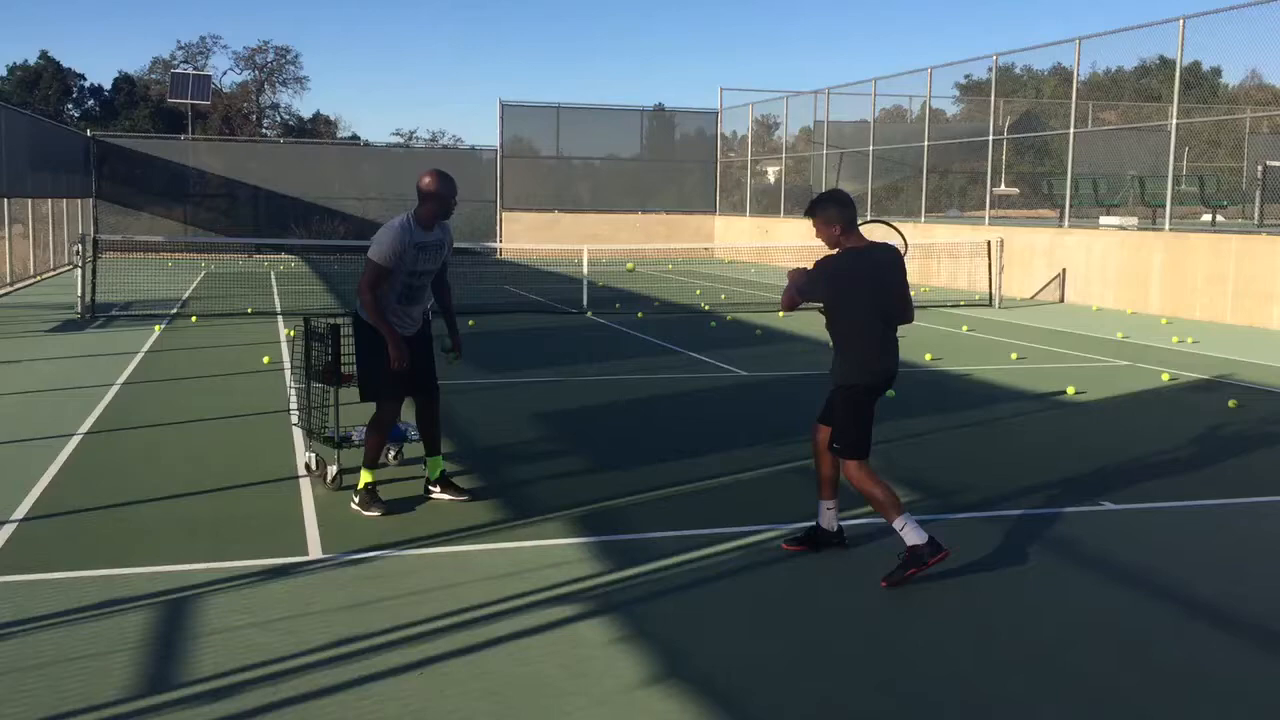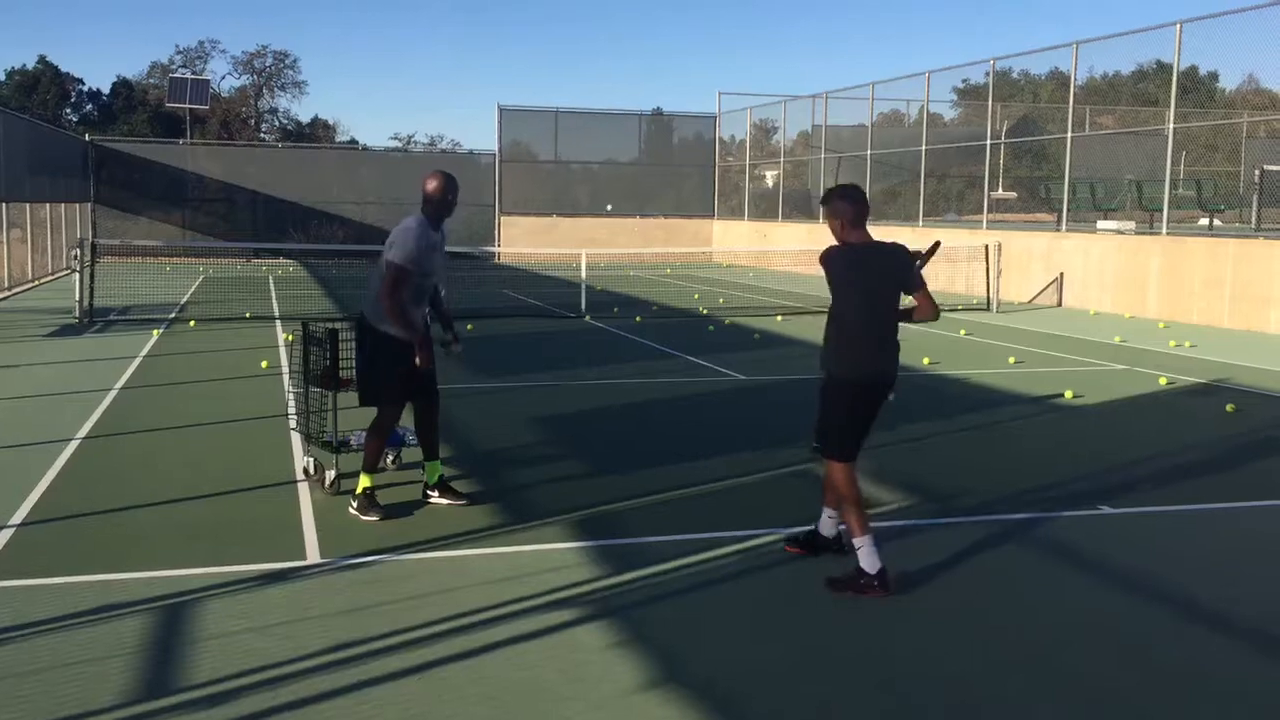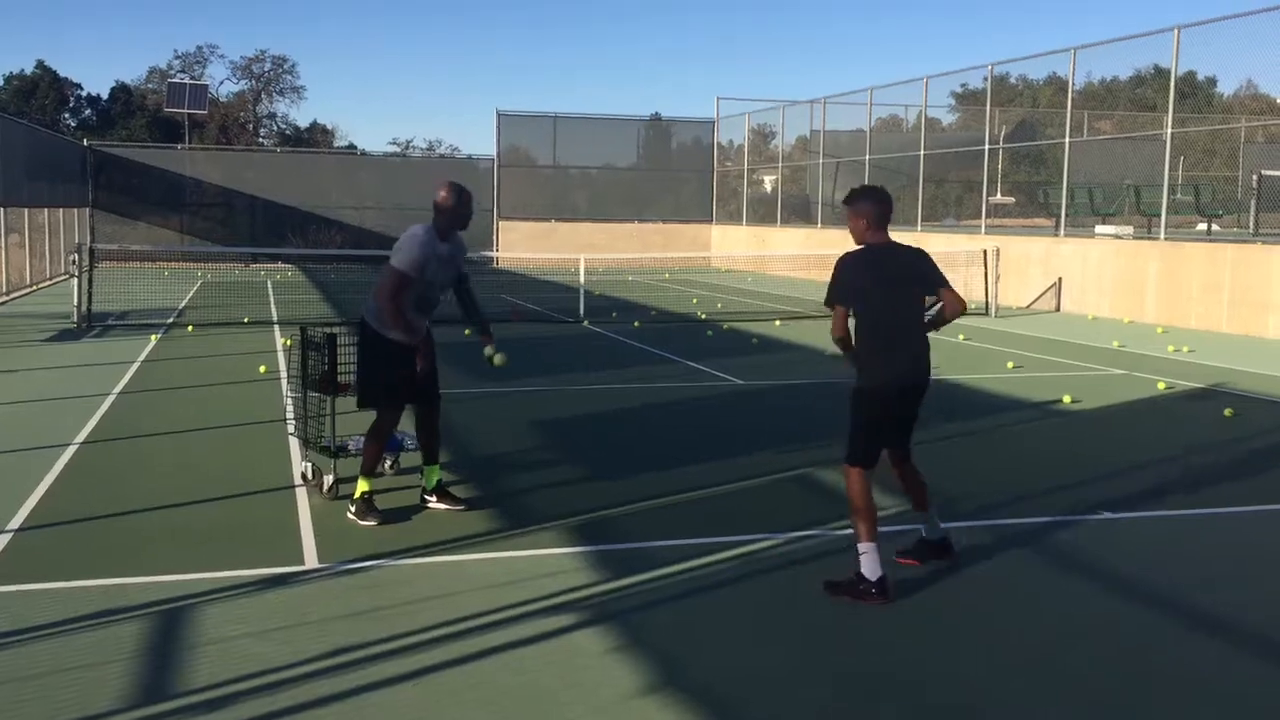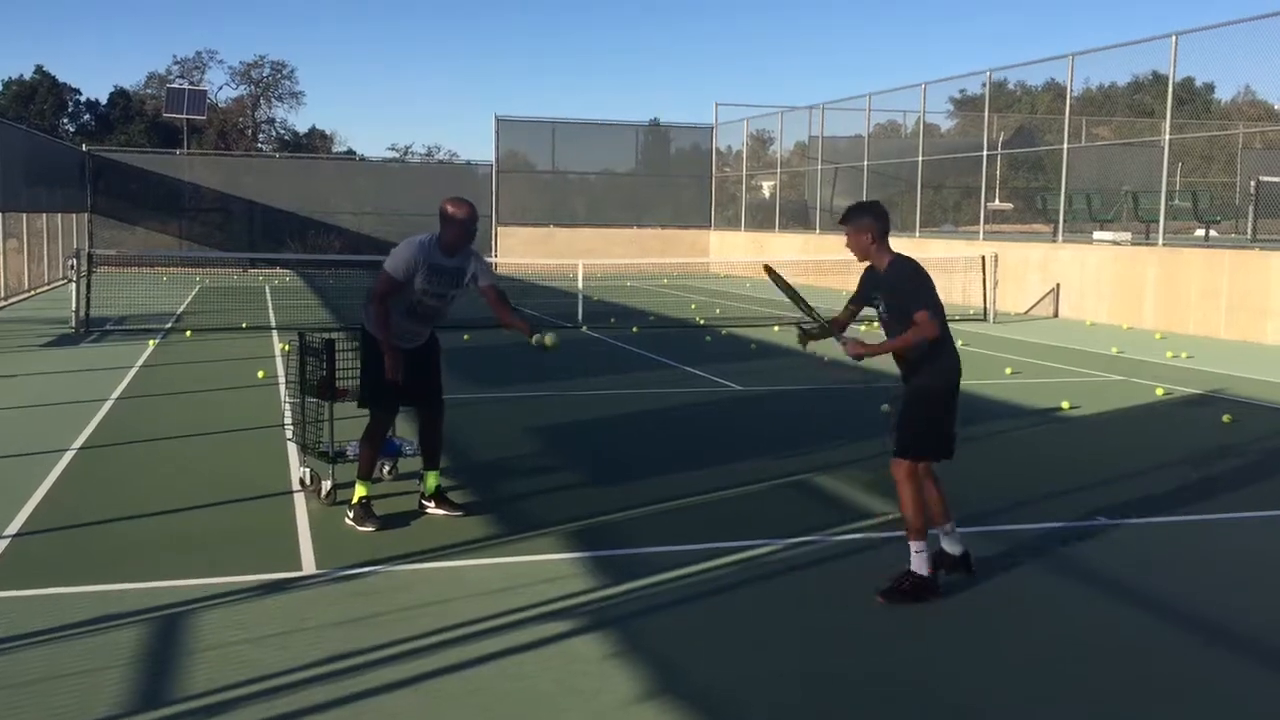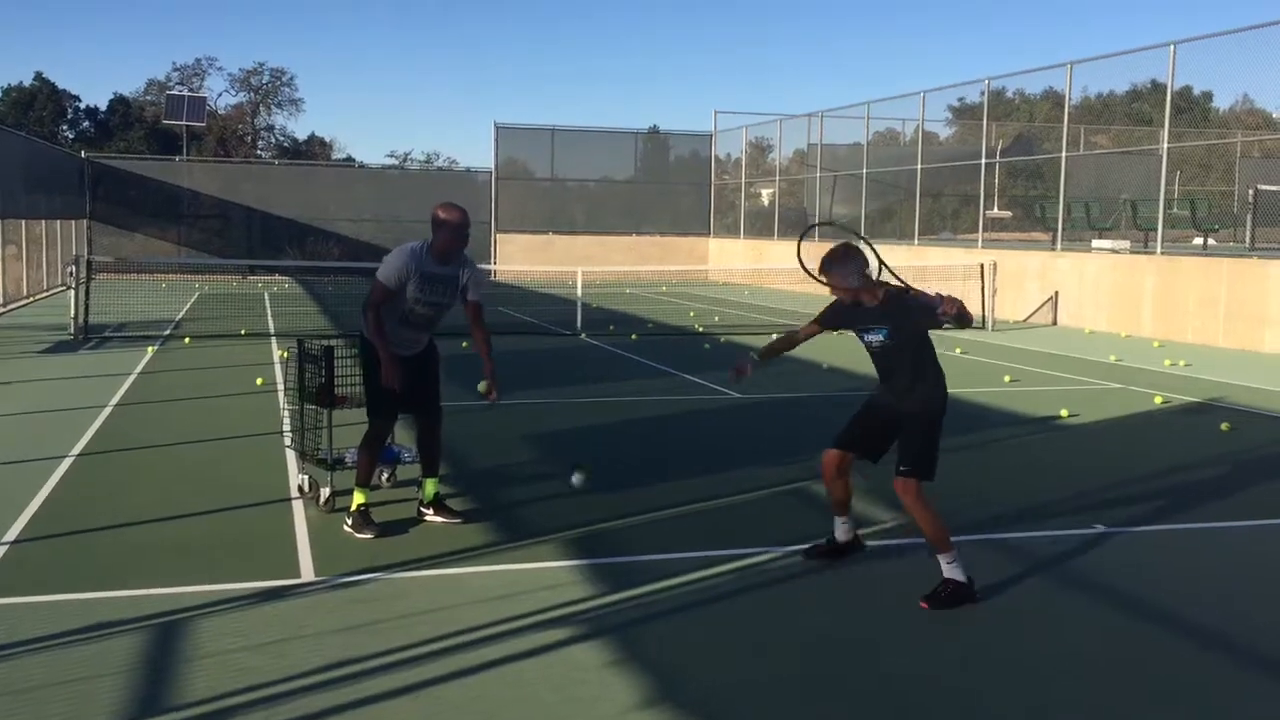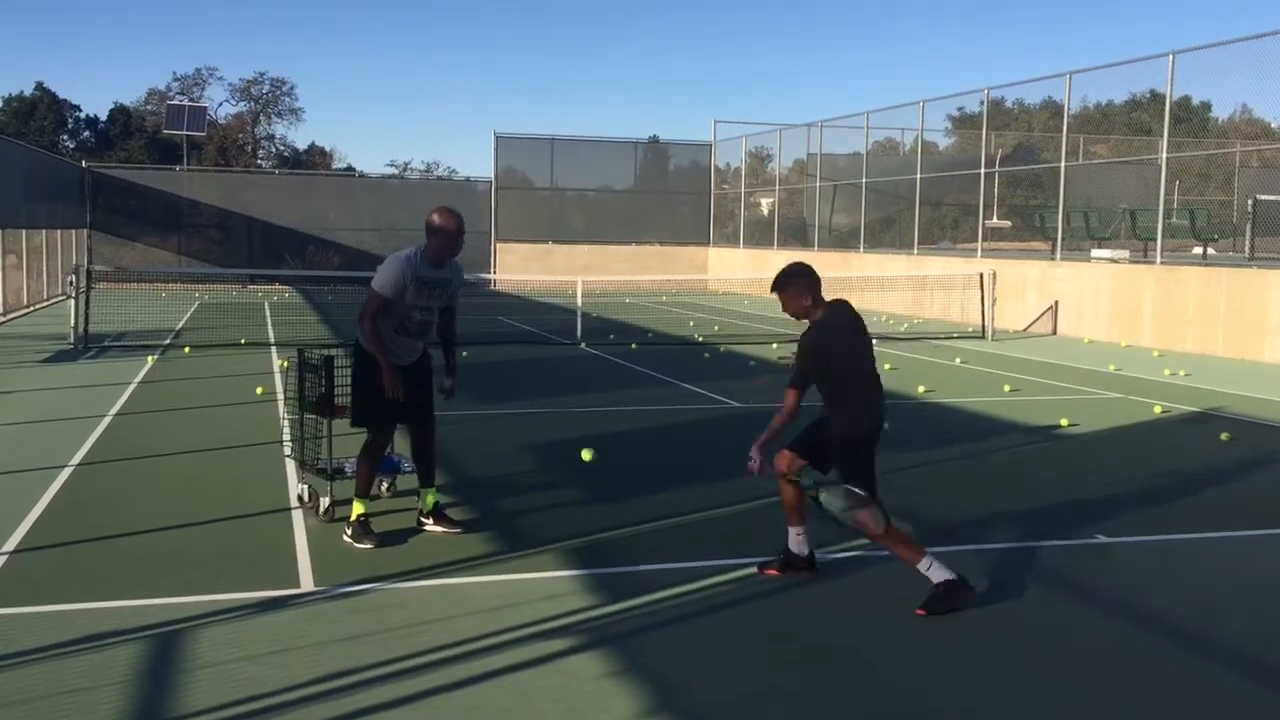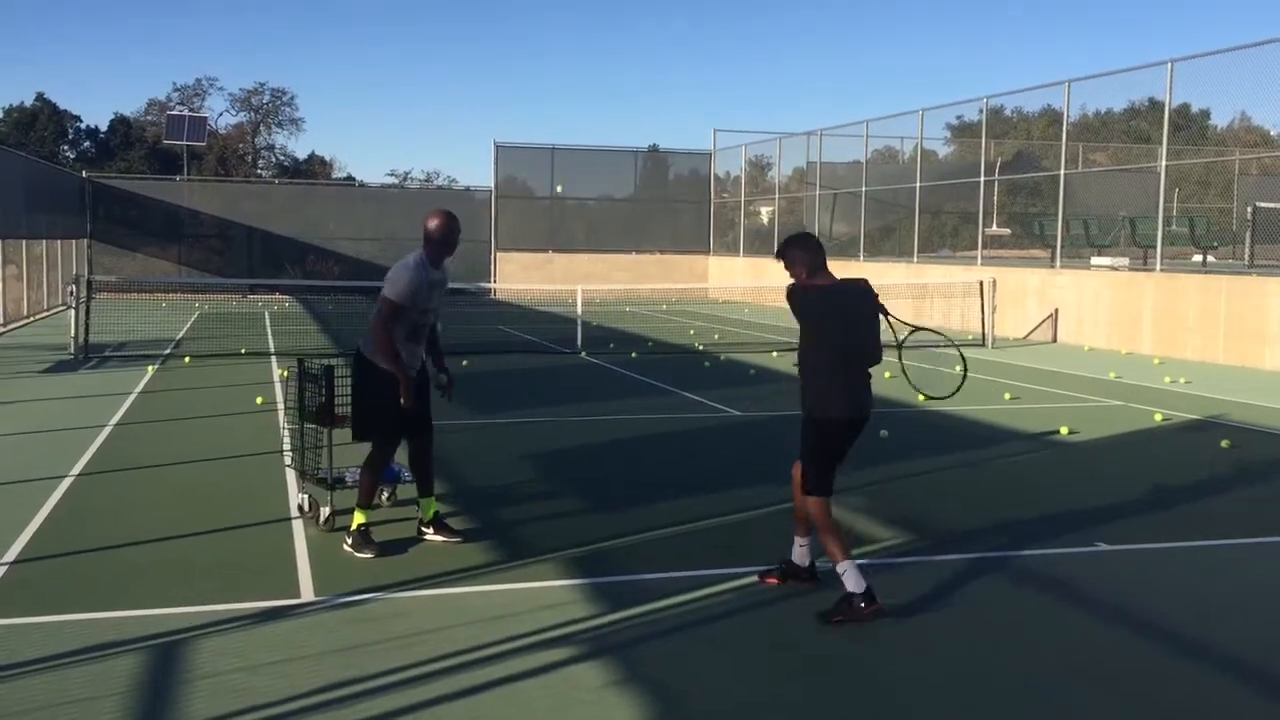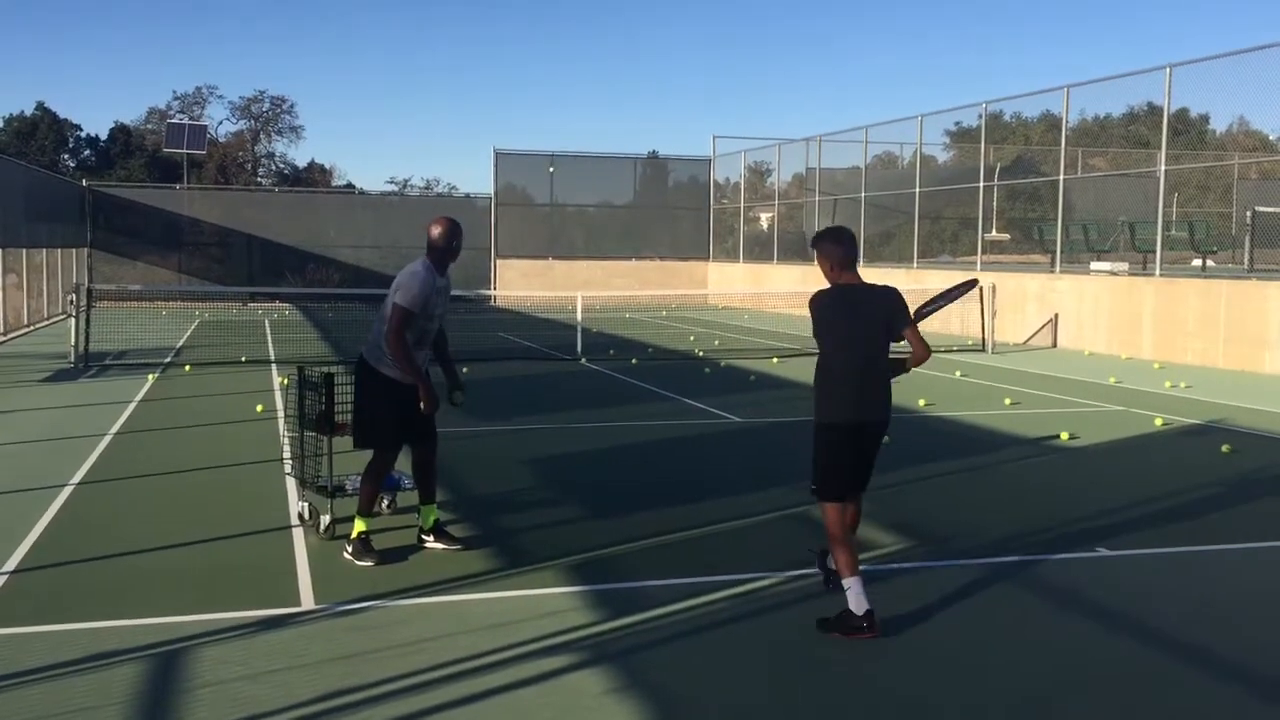
dt=0.3s
person 1, frame 1
left shoulder: (831, 268)
right shoulder: (889, 256)
left elbow: (788, 302)
right elbow: (904, 315)
left wrist: (795, 279)
left hip: (858, 374)
right hip: (880, 367)
left knee: (854, 466)
right knee: (823, 436)
left ankle: (919, 544)
right ankle: (828, 527)
person 1, frame 2
left shoulder: (833, 259)
right shoulder: (897, 256)
right elbow: (929, 312)
left hip: (846, 375)
right hip: (882, 373)
left knee: (838, 464)
right knee: (839, 454)
left ankle: (871, 569)
right ankle: (827, 532)
person 1, frame 3
left shoulder: (851, 265)
right shoulder: (916, 258)
left elbow: (838, 331)
right elbow: (956, 306)
left wrist: (849, 350)
left hip: (881, 380)
right hip: (915, 375)
left knee: (857, 471)
right knee: (898, 455)
left ankle: (870, 577)
right ankle: (937, 537)
person 1, frame 4
left shoulder: (906, 273)
right shoulder: (874, 275)
left elbow: (929, 329)
right elbow: (847, 316)
left wrist: (870, 349)
right wrist: (817, 331)
left hip: (934, 381)
right hip: (925, 380)
left knee: (904, 469)
right knee: (919, 467)
left ankle: (920, 574)
right ankle: (954, 551)
person 1, frame 5
left shoulder: (905, 301)
right shoulder: (847, 308)
left elbow: (964, 323)
right elbow: (799, 335)
left wrist: (956, 310)
right wrist: (757, 358)
left hip: (923, 403)
right hip: (886, 399)
left knee: (907, 489)
right knee: (833, 461)
left ankle: (957, 580)
right ankle: (844, 536)
person 1, frame 6
left shoulder: (814, 341)
right shoulder: (843, 310)
left elbow: (790, 408)
left wrist: (760, 444)
left hip: (856, 426)
right hip: (840, 415)
left knee: (865, 518)
right knee: (784, 464)
left ankle: (947, 581)
right ankle: (799, 553)
person 1, frame 7
left shoulder: (799, 296)
right shoulder: (863, 292)
right elbow: (873, 350)
left hip: (825, 411)
right hip: (857, 408)
left knee: (815, 501)
right knee: (801, 476)
left ankle: (858, 593)
right ankle: (799, 563)
person 1, frame 8
left shoulder: (822, 303)
right shoulder: (889, 298)
right elbow: (920, 351)
right wrist: (894, 367)
left hip: (835, 416)
right hip: (876, 415)
left knee: (833, 508)
right knee: (850, 495)
left ankle: (859, 613)
right ankle: (838, 566)
person 2, frame 1
left shoulder: (443, 234)
right shoulder: (394, 234)
right elbow: (366, 290)
left wrist: (453, 330)
right wrist: (392, 341)
left hip: (416, 327)
right hip: (379, 331)
left knee: (429, 399)
right knee: (389, 407)
left ankle: (435, 477)
right ankle: (364, 487)
person 2, frame 2
left shoulder: (436, 233)
right shoulder: (412, 234)
right elbow: (388, 294)
left wrist: (448, 327)
right wrist: (418, 342)
left hip: (414, 330)
right hip: (385, 333)
left knee: (428, 403)
right knee: (390, 411)
left ankle: (433, 481)
right ankle: (363, 492)
person 2, frame 3
left shoulder: (456, 247)
right shoulder: (418, 243)
left elbow: (465, 297)
right elbow: (389, 299)
left wrist: (488, 338)
right wrist: (419, 347)
left hip: (417, 335)
right hip: (384, 335)
left knee: (430, 408)
right knee: (389, 414)
left ankle: (432, 486)
right ankle: (362, 496)
person 2, frame 4
left shoulder: (472, 262)
right shoulder: (413, 251)
left elbow: (499, 305)
right elbow: (376, 299)
left wrist: (533, 333)
right wrist: (389, 351)
left hip: (422, 341)
right hip: (383, 340)
left knee: (433, 411)
right knee: (383, 417)
left ankle: (430, 492)
right ankle: (358, 500)
person 2, frame 5
left shoulder: (468, 270)
right shoulder: (405, 259)
left elbow: (477, 324)
right elbow: (371, 308)
left wrist: (490, 374)
right wrist: (387, 359)
left hip: (421, 349)
right hip: (382, 348)
left knee: (431, 419)
right knee: (382, 424)
left ankle: (429, 500)
right ankle: (357, 509)
person 2, frame 6
left shoulder: (454, 272)
right shoulder: (400, 266)
left elbow: (446, 323)
right elbow: (367, 317)
left wrist: (450, 370)
right wrist: (388, 368)
left hip: (415, 358)
right hip: (376, 357)
left knee: (425, 430)
right knee: (380, 435)
left ankle: (428, 508)
right ankle: (357, 518)
person 2, frame 7
left shoulder: (439, 273)
right shoulder: (410, 272)
right elbow: (381, 328)
left wrist: (439, 367)
right wrist: (403, 379)
left hip: (411, 368)
right hip: (381, 369)
left knee: (423, 439)
right knee: (385, 446)
left ankle: (428, 518)
right ankle: (357, 528)
person 2, frame 8
left shoulder: (442, 280)
right shoulder: (418, 279)
right elbow: (394, 336)
left wrist: (451, 376)
right wrist: (424, 384)
left hip: (412, 376)
right hip: (383, 376)
left knee: (426, 446)
right knee: (386, 454)
left ankle: (429, 525)
right ankle: (357, 536)
